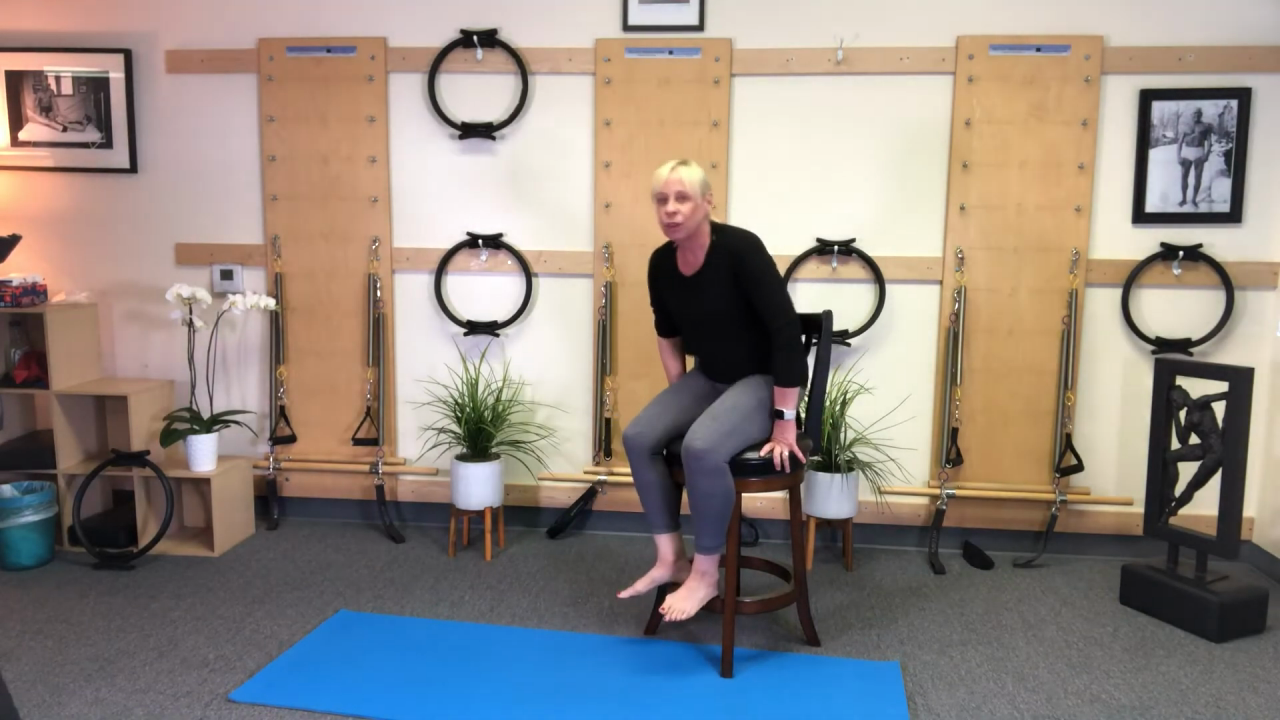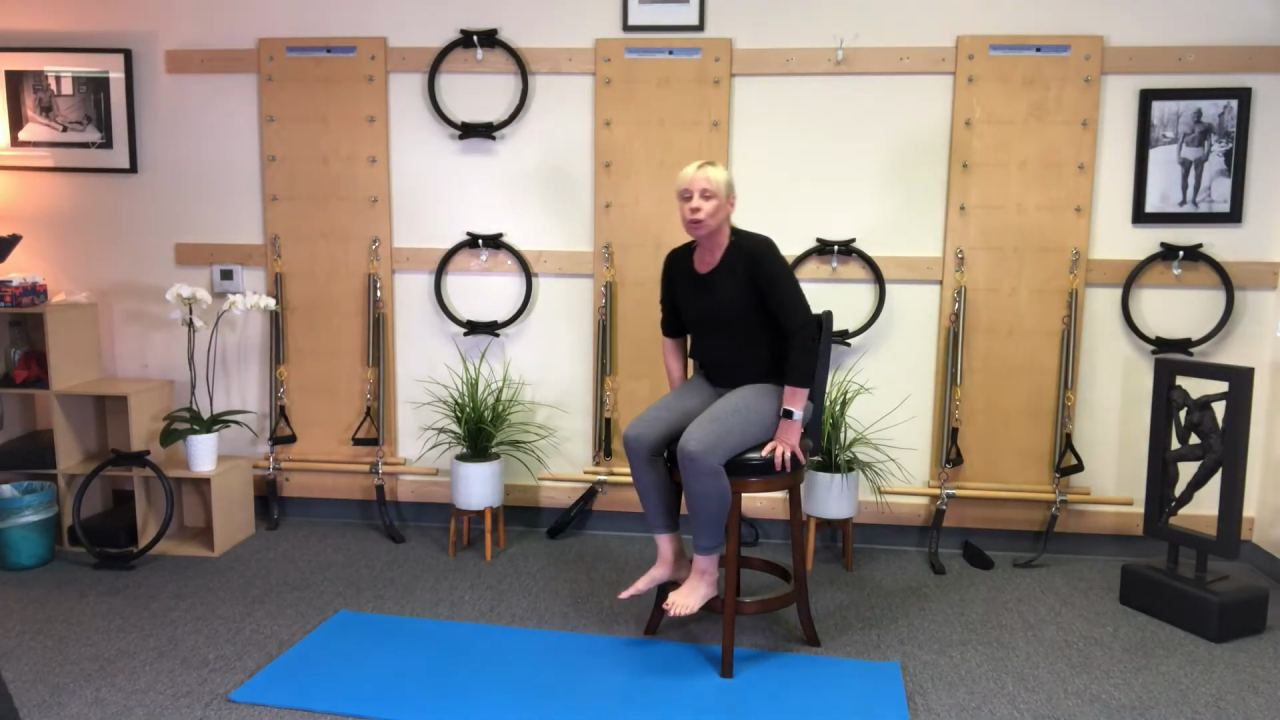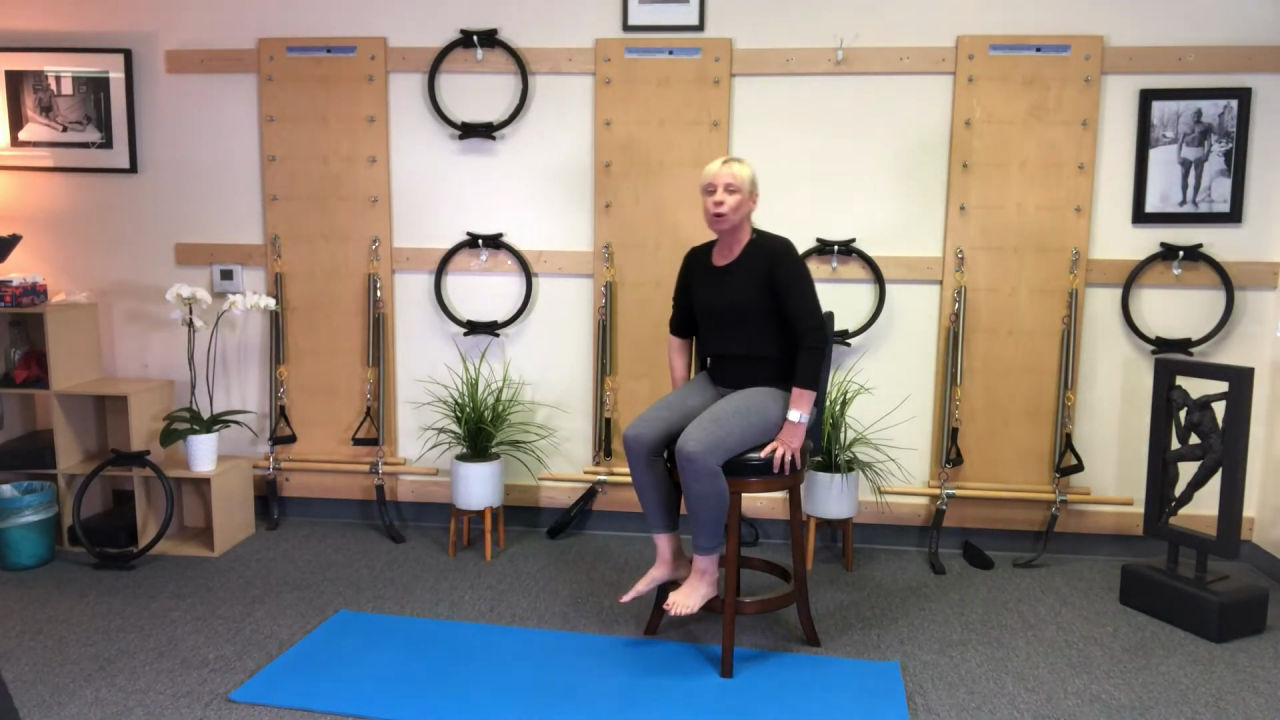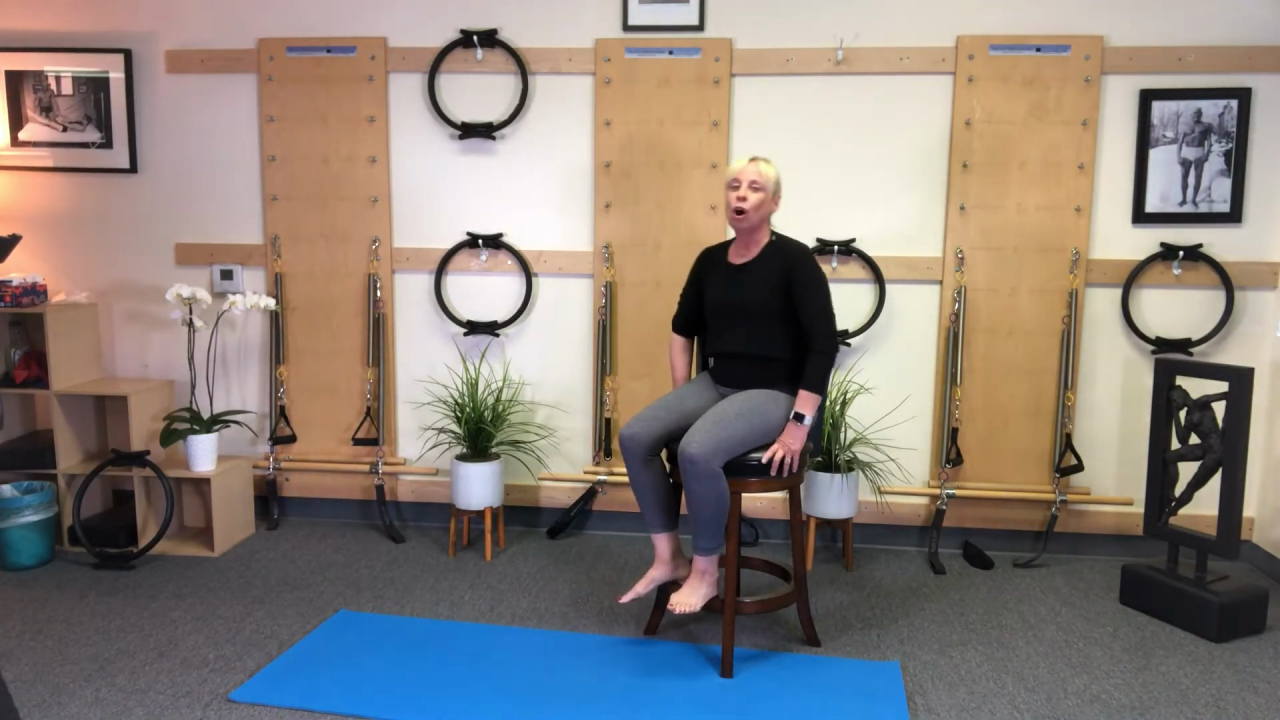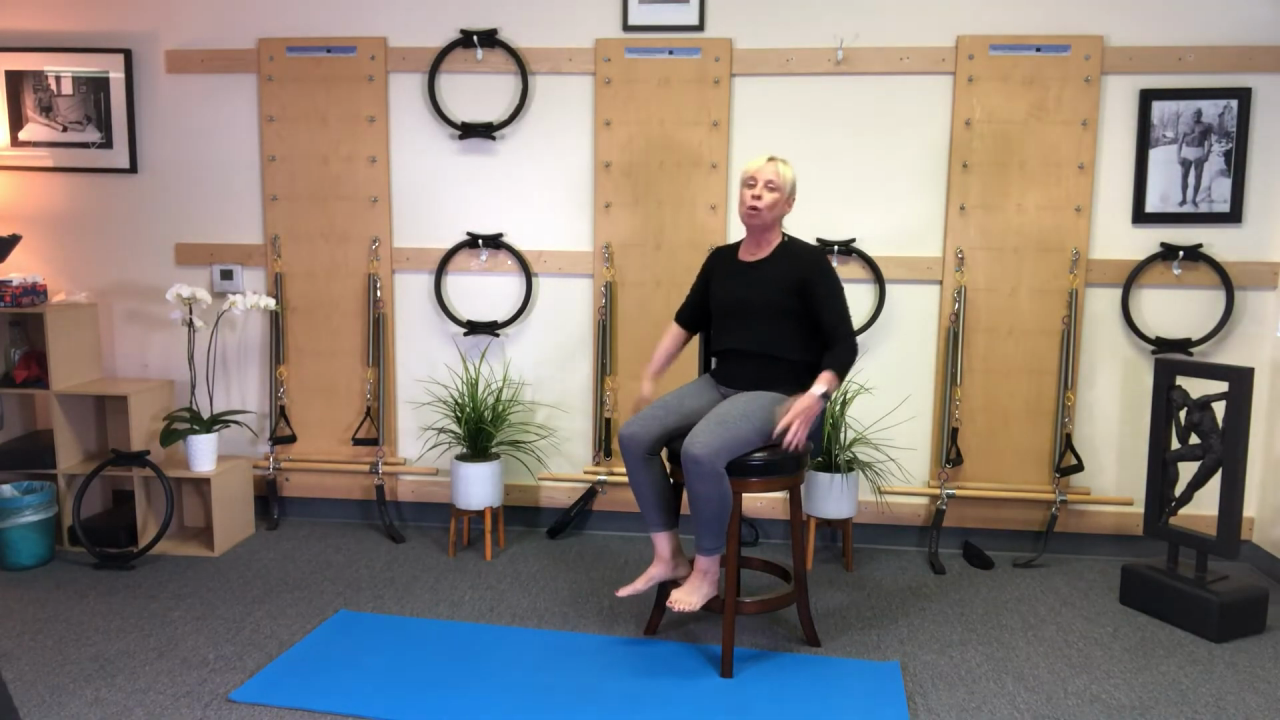
dt=0.2s
person 1, frame 1
left shoulder: (741, 249)
right shoulder: (661, 263)
left elbow: (787, 330)
right elbow: (667, 335)
left wrist: (783, 420)
right wrist: (679, 403)
left hip: (763, 377)
right hip: (710, 376)
left knee: (701, 447)
right knee: (639, 438)
left ankle: (705, 575)
right ankle: (671, 559)
person 1, frame 2
left shoulder: (757, 253)
right shoulder: (676, 263)
left elbow: (803, 333)
right elbow: (673, 335)
left wrist: (790, 420)
right wrist: (680, 404)
left hip: (767, 386)
right hip: (712, 383)
left knee: (697, 448)
right knee: (639, 437)
left ankle: (705, 573)
right ankle: (670, 559)
person 1, frame 3
left shoulder: (776, 254)
right shoulder: (695, 261)
left elbow: (813, 337)
right elbow: (680, 334)
left wrist: (795, 422)
right wrist: (680, 405)
left hip: (772, 389)
right hip: (715, 383)
left knee: (695, 449)
right knee: (638, 437)
left ankle: (705, 573)
right ankle: (670, 558)
person 1, frame 4
left shoulder: (794, 259)
right shoulder: (709, 260)
left elbow: (823, 345)
right elbow: (683, 331)
left wrist: (799, 423)
right wrist: (679, 405)
left hip: (776, 392)
right hip: (716, 383)
left knee: (697, 451)
right knee: (635, 436)
left ankle: (705, 572)
right ankle: (668, 559)
person 1, frame 5
left shoulder: (808, 262)
right shoulder: (720, 260)
left elbow: (843, 343)
right elbow: (686, 321)
left wrist: (815, 397)
right wrist: (649, 377)
left hip: (780, 394)
right hip: (719, 384)
left knee: (700, 451)
right knee: (634, 435)
left ankle: (707, 571)
right ankle: (669, 557)
